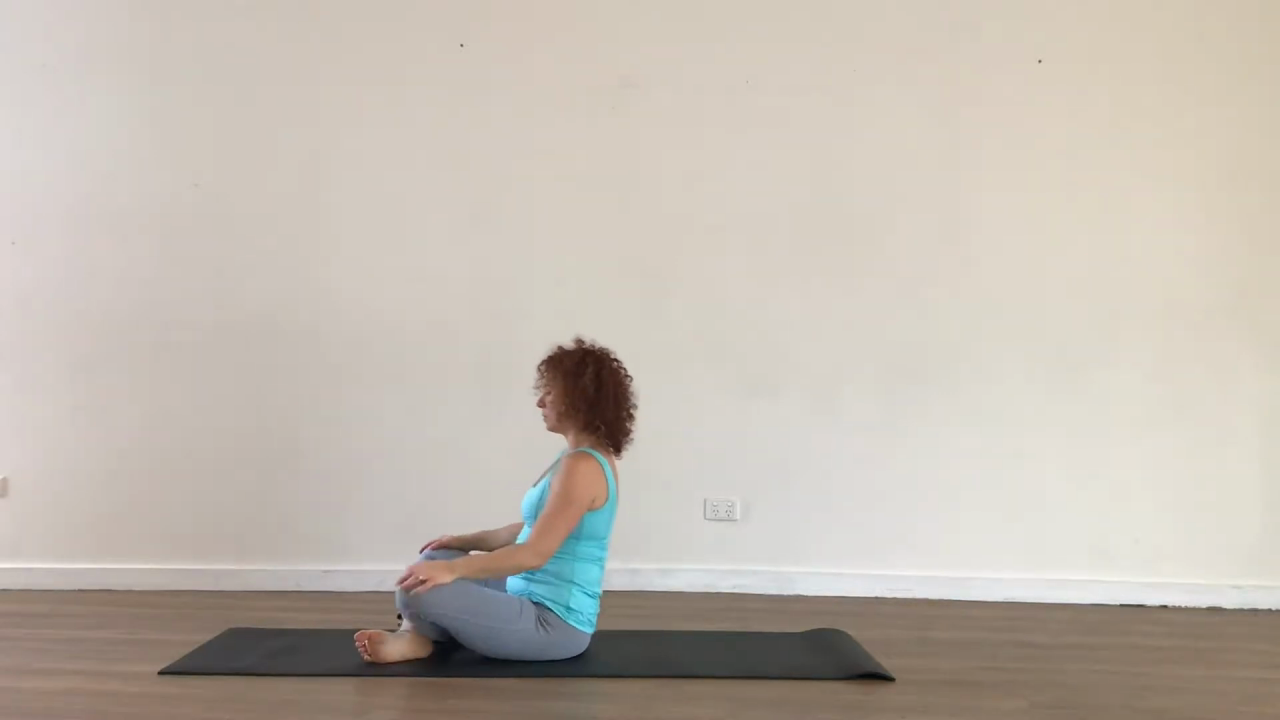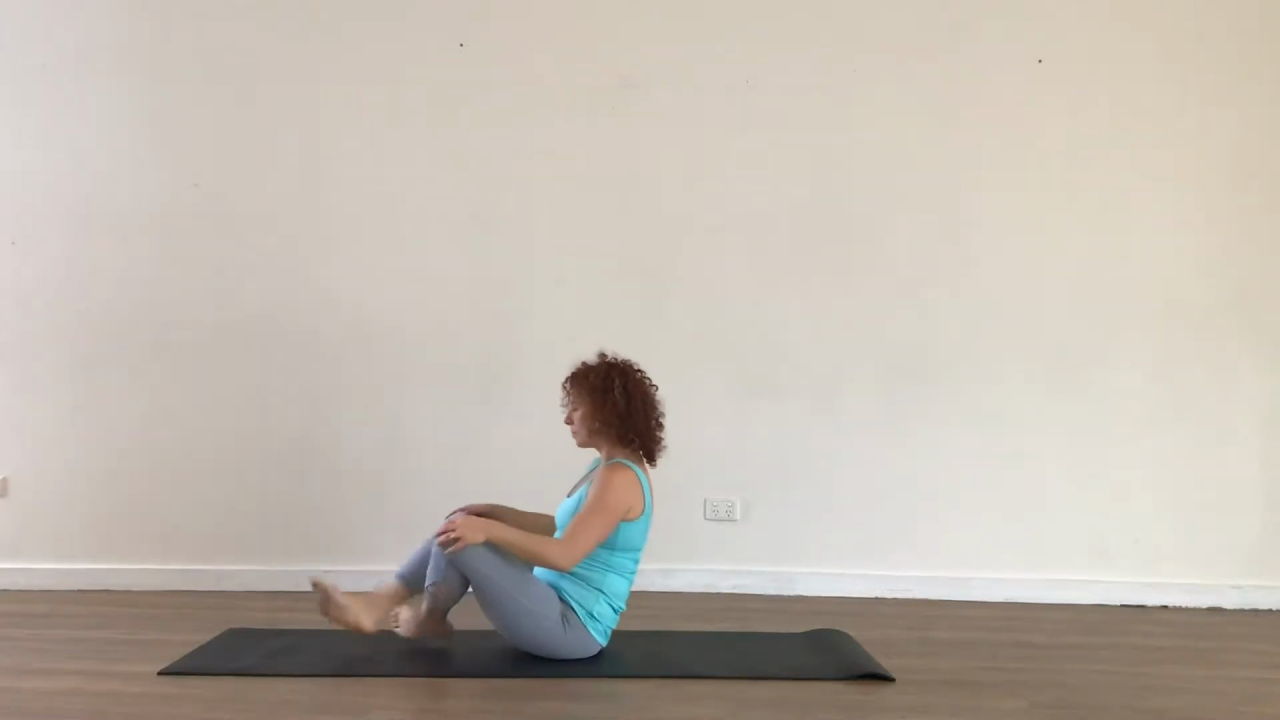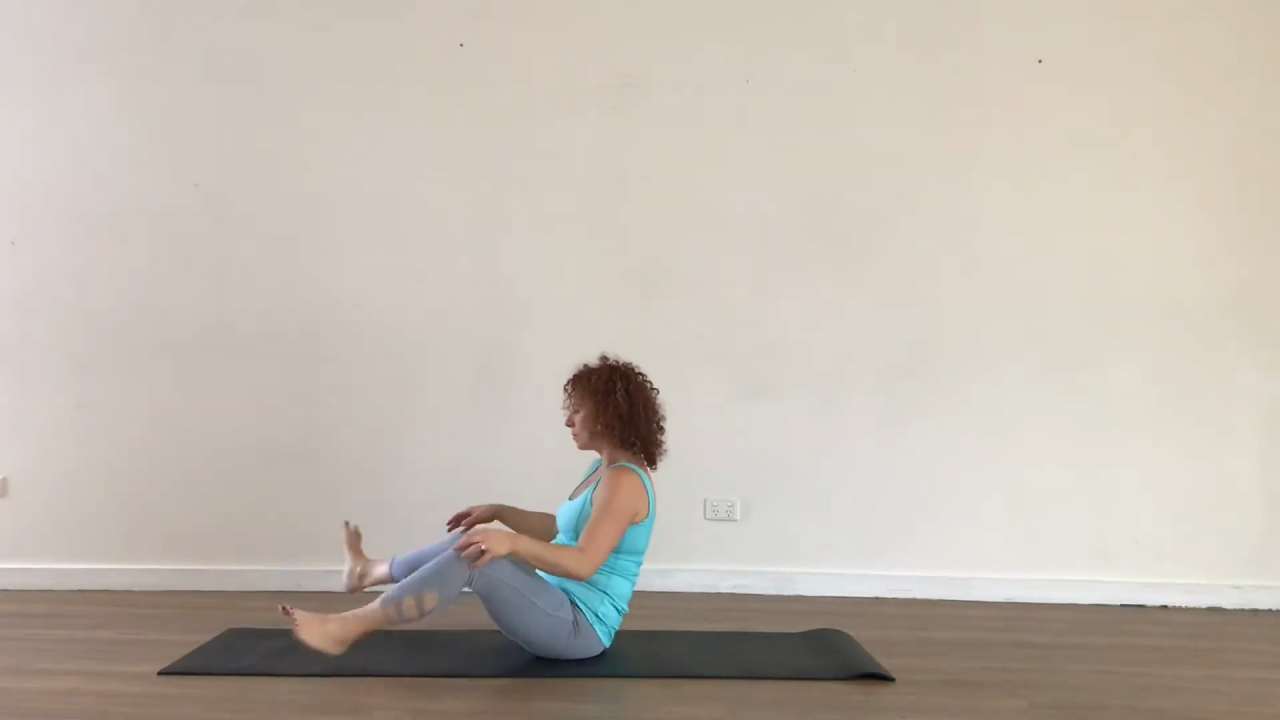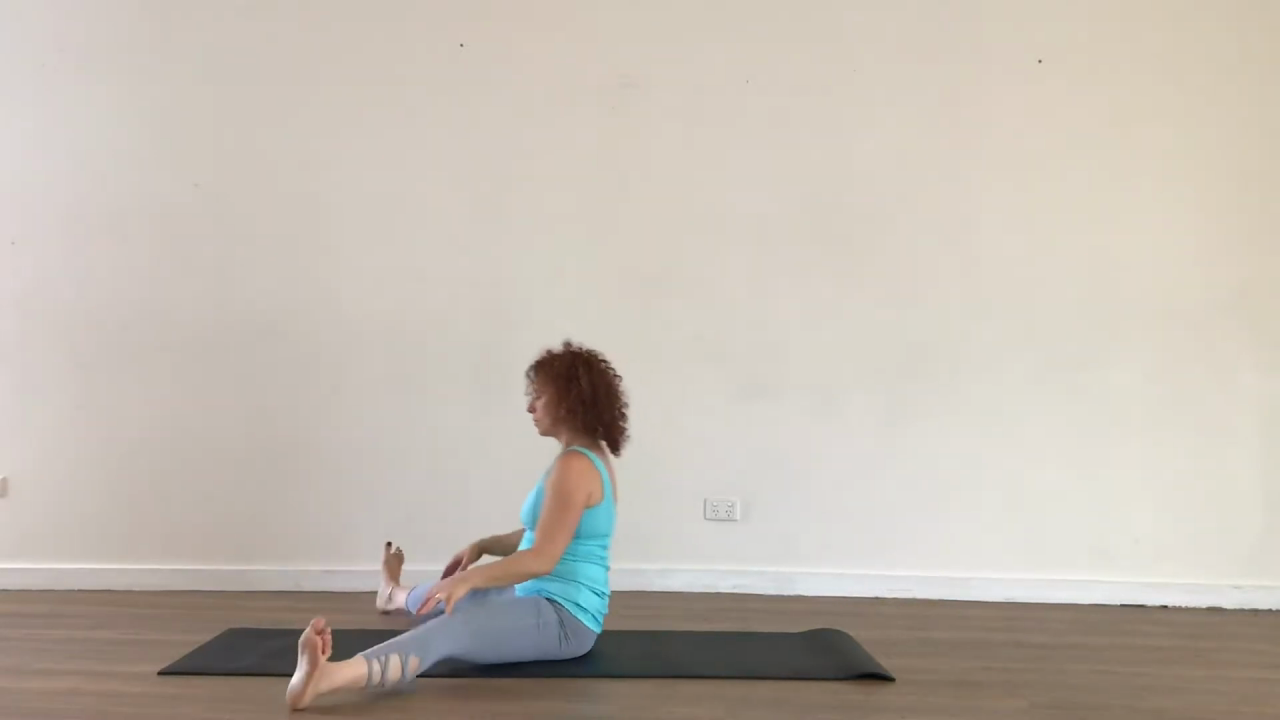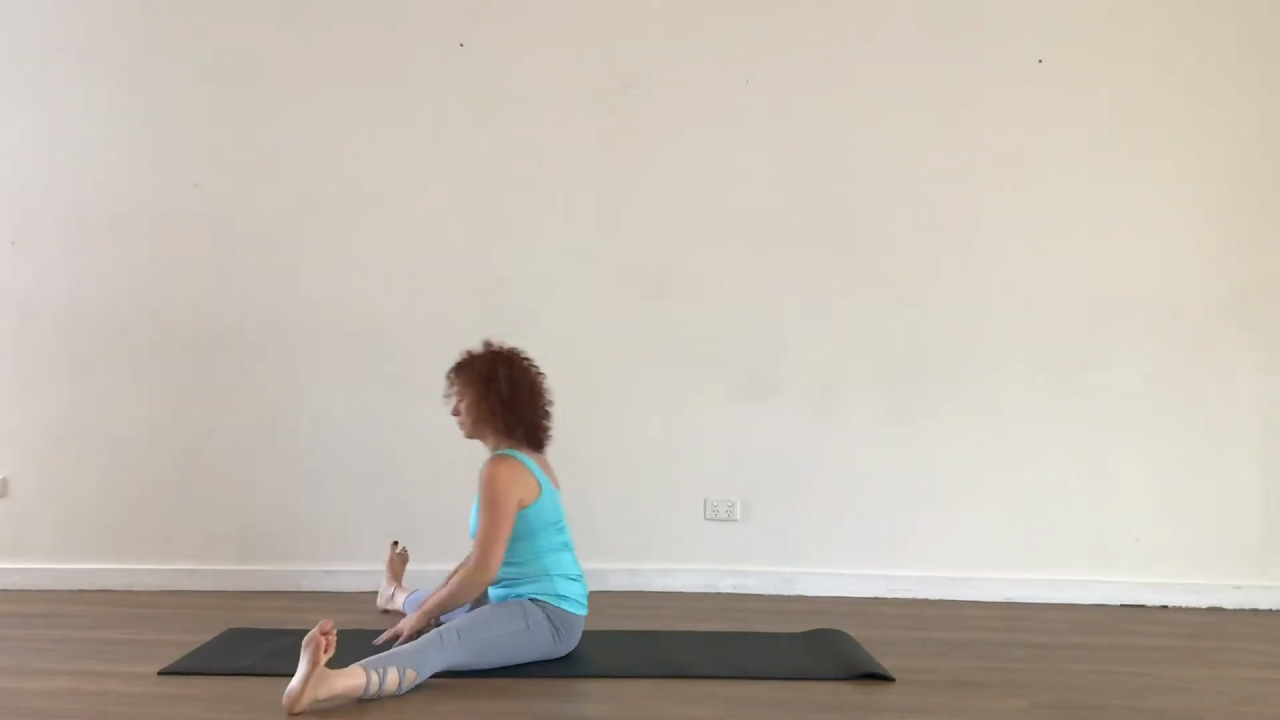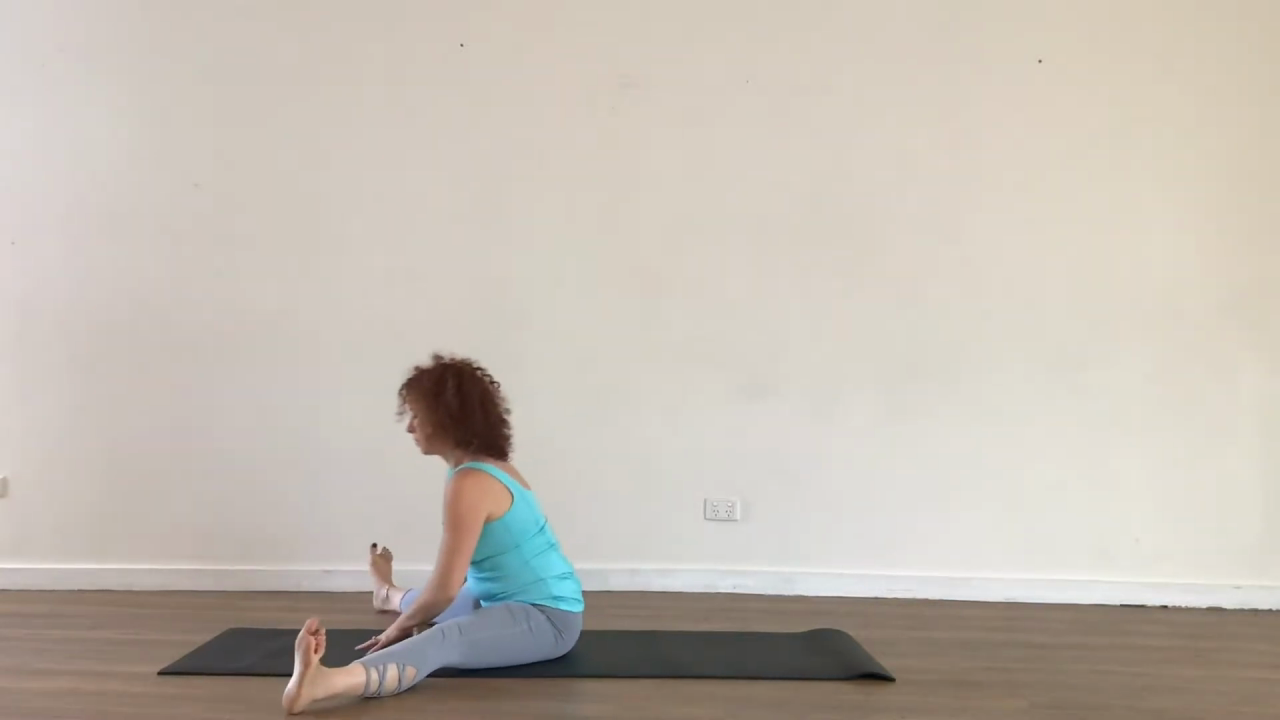
dt=0.3s
person 1, frame 1
left shoulder: (582, 467)
right shoulder: (584, 458)
left elbow: (535, 554)
right elbow: (533, 529)
left wrist: (453, 569)
right wrist: (464, 541)
left hip: (553, 626)
right hip: (538, 606)
left knee: (419, 581)
right knee: (433, 555)
left ankle: (420, 637)
person 1, frame 2
left shoulder: (619, 479)
right shoulder: (609, 466)
left elbow: (564, 556)
right elbow: (561, 531)
left wrist: (490, 530)
right wrist: (495, 512)
left hip: (572, 628)
right hip: (557, 609)
left knee: (460, 543)
right knee: (459, 529)
left ankle: (427, 620)
right ankle: (377, 607)
person 1, frame 3
left shoulder: (623, 481)
right shoulder: (606, 468)
left elbow: (583, 564)
right elbow: (558, 530)
left wrist: (510, 541)
right wrist: (497, 512)
left hip: (578, 626)
right hip: (563, 609)
left knee: (470, 560)
right knee: (464, 548)
left ankle: (344, 628)
right ankle: (371, 572)
person 1, frame 4
left shoulder: (573, 465)
right shoulder: (586, 457)
left elbow: (543, 560)
left wrist: (468, 580)
right wrist: (481, 545)
left hip: (565, 624)
right hip: (554, 608)
left knee: (447, 629)
right knee: (451, 596)
left ankle: (325, 679)
right ankle: (397, 595)
person 1, frame 5
left shoulder: (501, 471)
right shoulder: (522, 458)
left elbow: (482, 570)
right elbow: (488, 555)
left wrist: (424, 614)
right wrist: (429, 605)
left hip: (549, 618)
right hip: (530, 601)
left knee: (442, 645)
right knee: (447, 600)
left ankle: (325, 685)
right ankle: (397, 595)
person 1, frame 6
left shoulder: (469, 484)
right shoulder: (490, 467)
left elbow: (446, 586)
right elbow: (459, 575)
left wrist: (402, 626)
right wrist: (411, 617)
left hip: (547, 620)
right hip: (523, 602)
left knee: (440, 642)
right knee: (440, 608)
left ankle: (324, 683)
right ankle: (391, 594)
